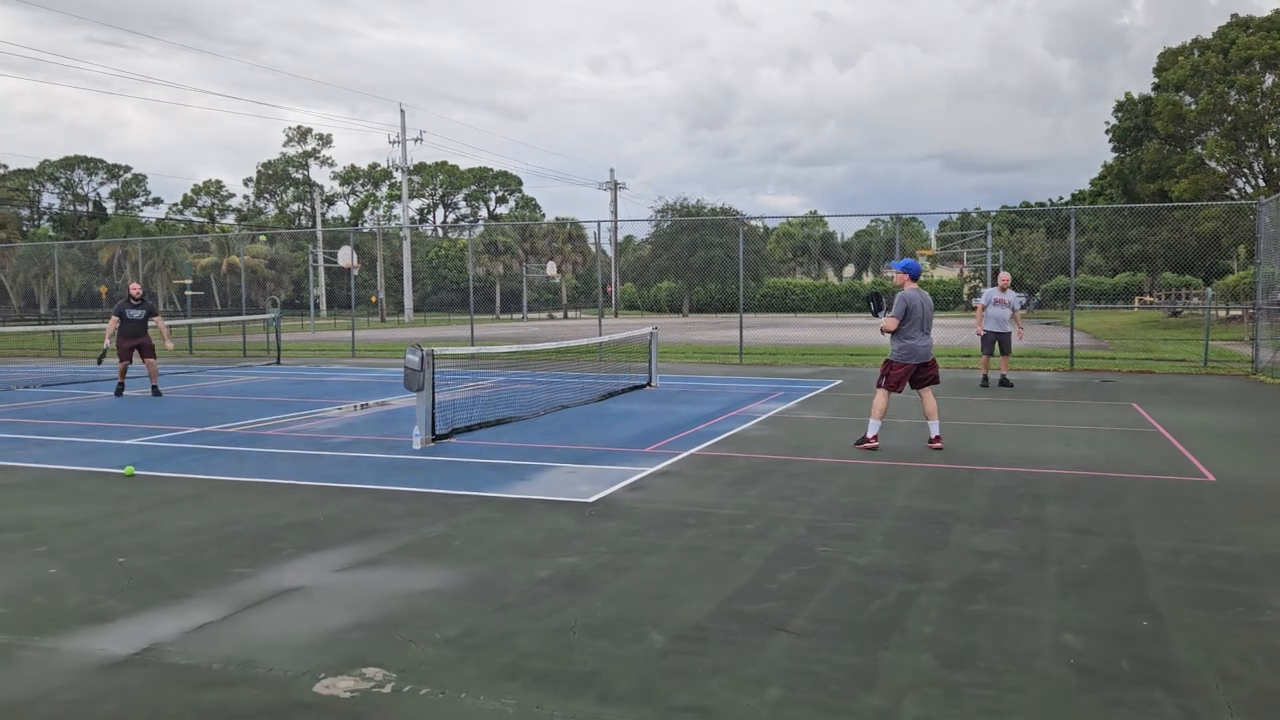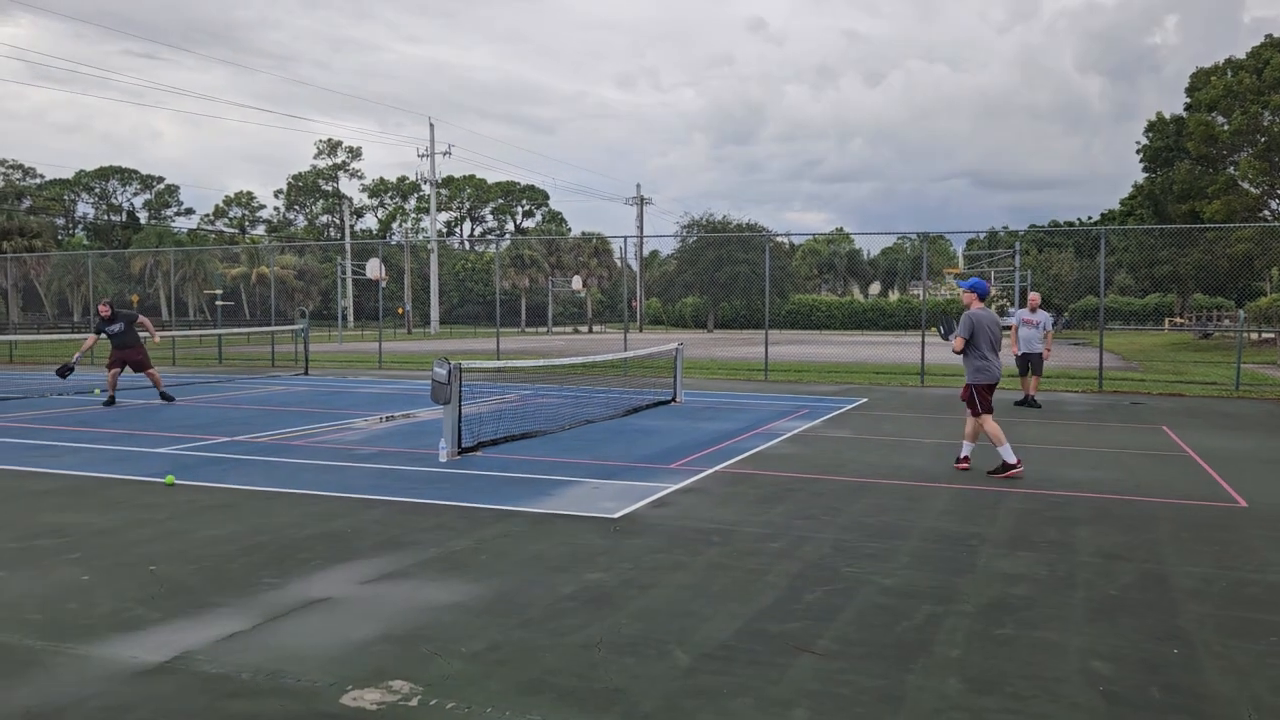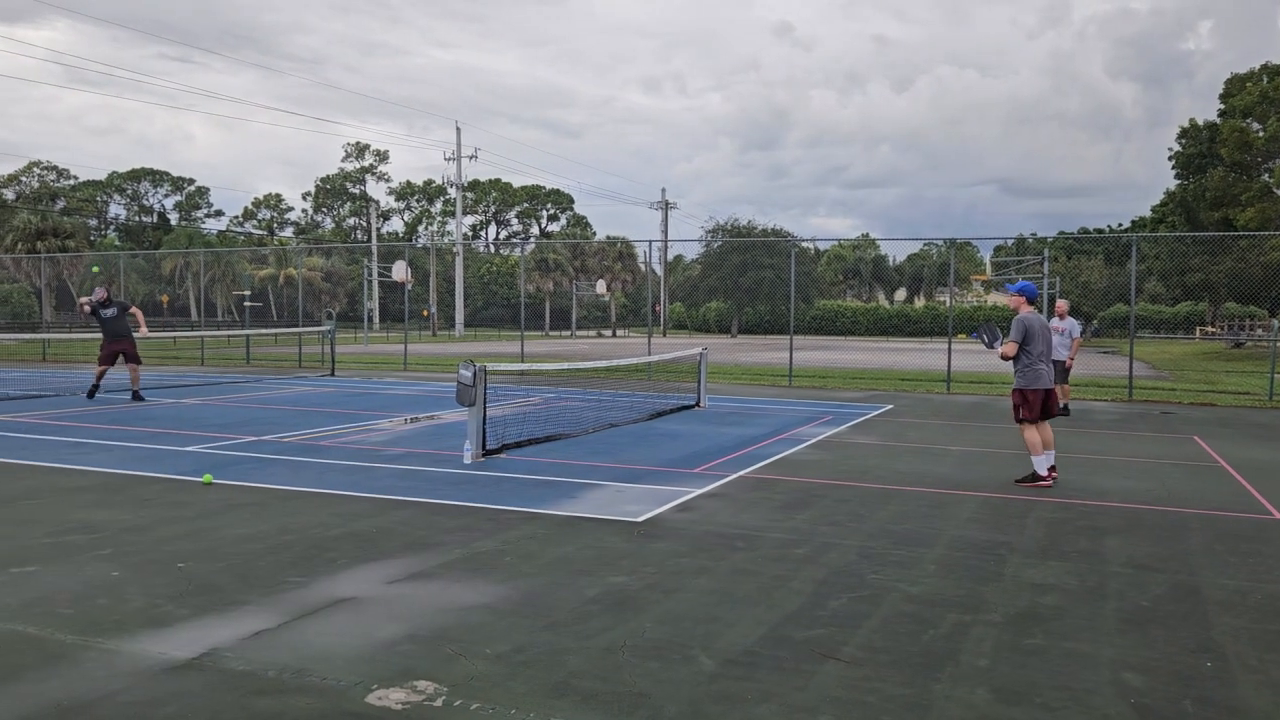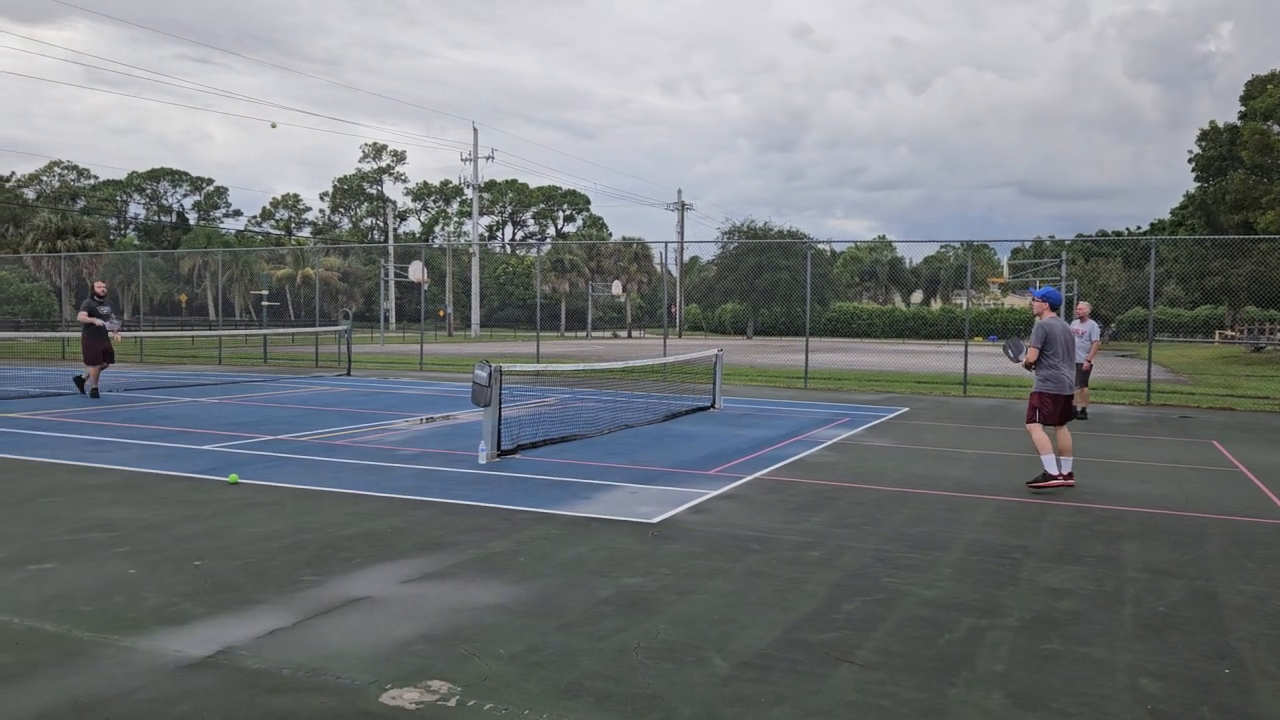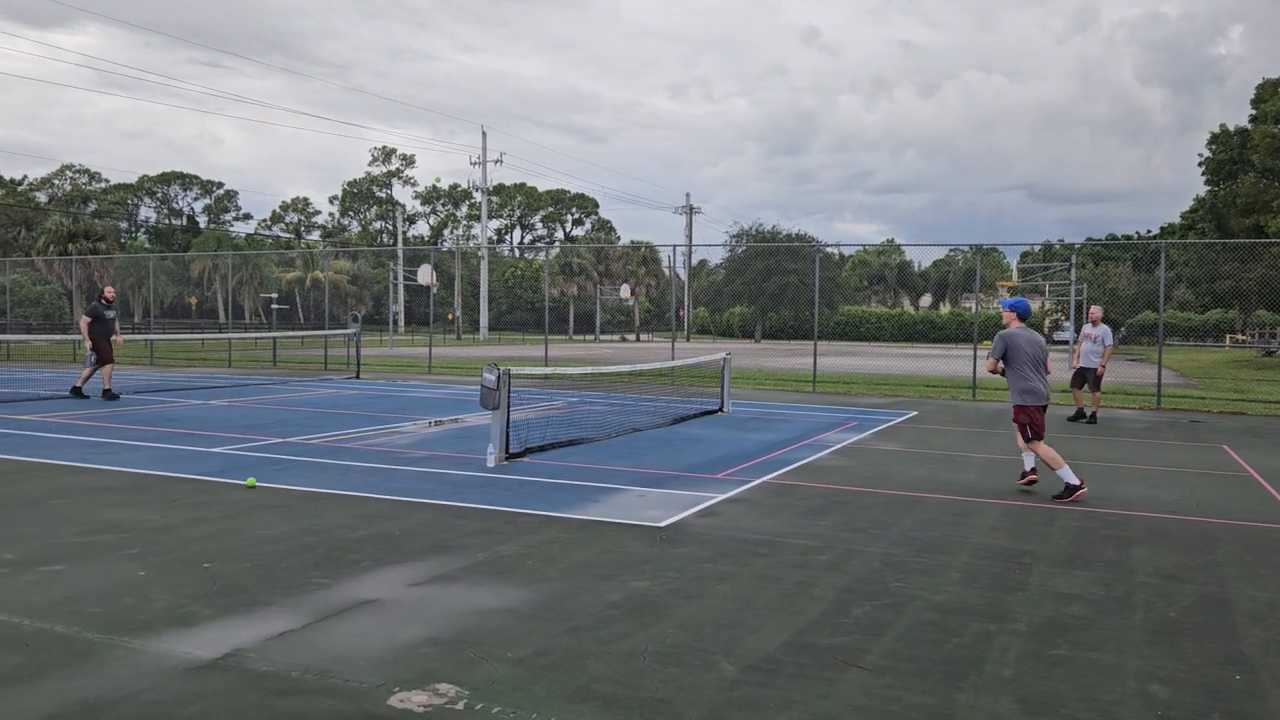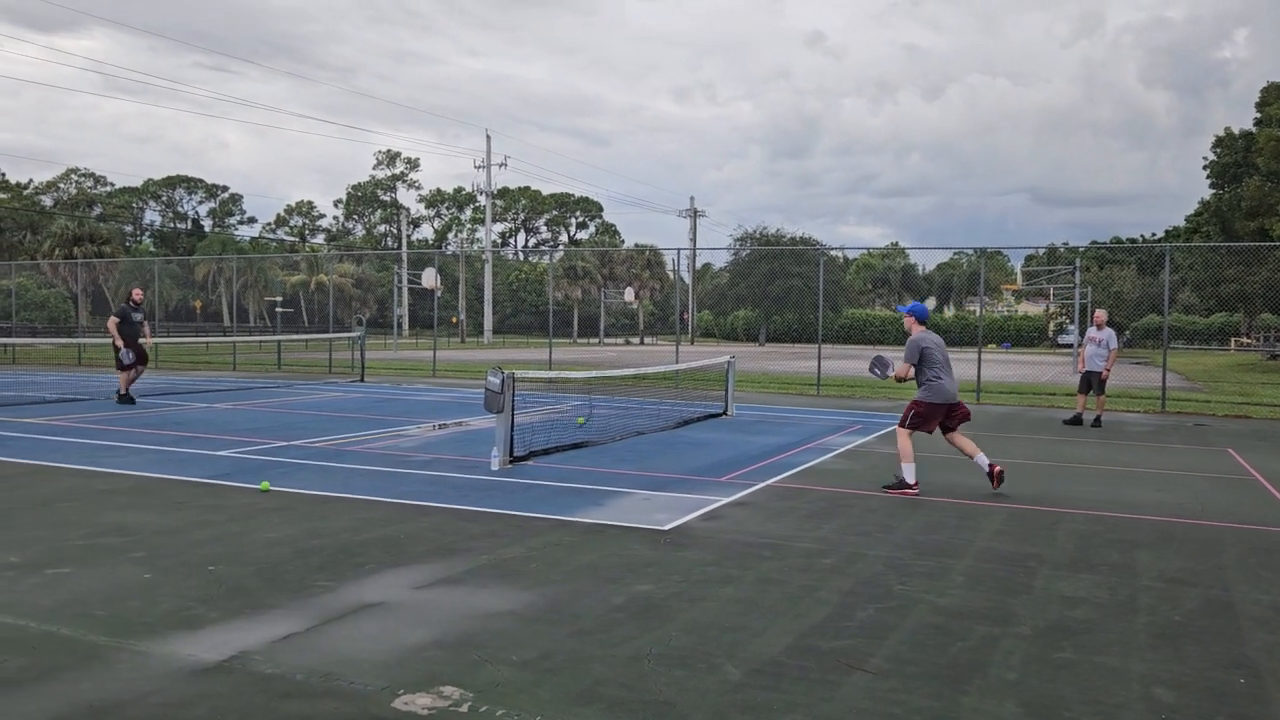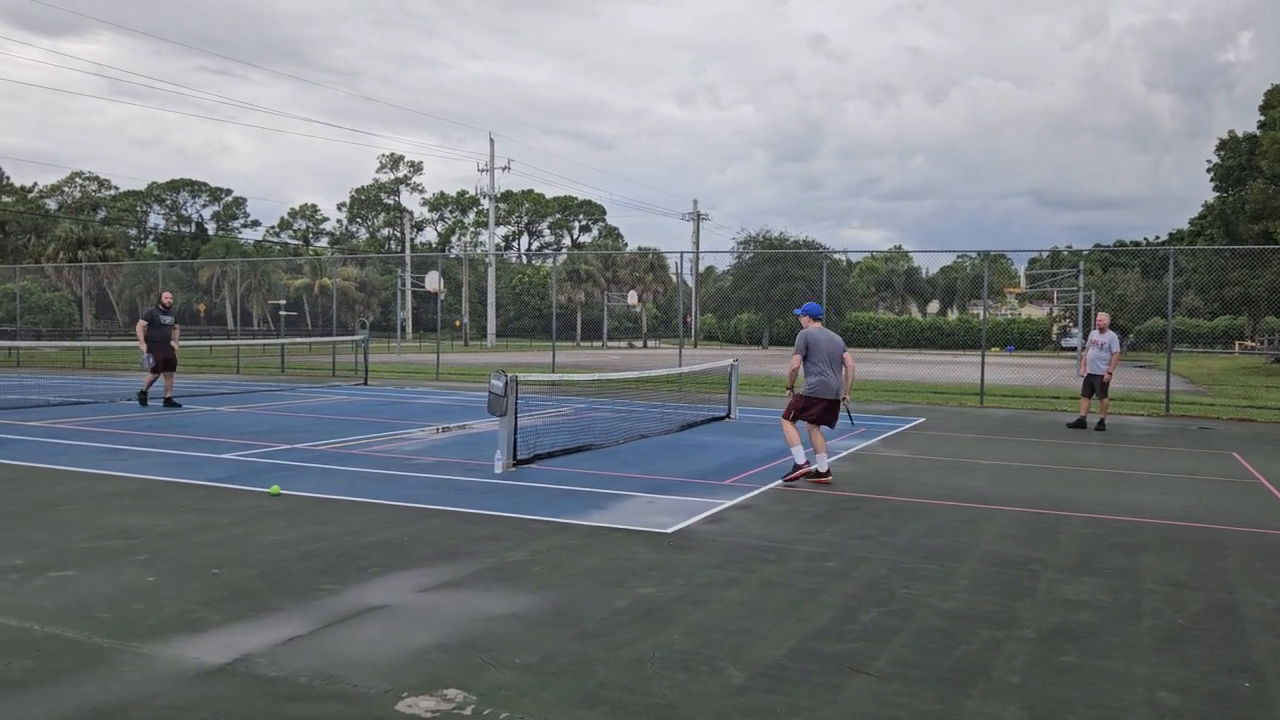
dt=0.5s
person 1, frame 1
left shoulder: (904, 296)
right shoulder: (926, 297)
left elbow: (891, 326)
left wrist: (883, 325)
left hip: (903, 355)
right hip: (924, 353)
left knee: (882, 392)
right knee: (926, 392)
left ankle: (871, 436)
right ankle: (935, 436)
person 1, frame 2
left shoulder: (969, 316)
right shoulder: (994, 317)
left elbow: (957, 347)
left wrist: (954, 345)
left hip: (978, 375)
right hip: (992, 372)
left knee: (984, 419)
right knee: (974, 413)
left ankle: (1011, 461)
right ankle: (964, 456)
person 1, frame 3
left shoulder: (1021, 320)
right shoulder: (1042, 320)
left elbow: (1010, 351)
left wrist: (1001, 352)
right wrist: (1008, 352)
left hip: (1028, 381)
right hip: (1045, 380)
left knee: (1027, 426)
right knee: (1042, 422)
left ankle: (1041, 473)
right ankle: (1050, 467)
person 1, frame 4
left shoulder: (1042, 326)
right shoulder: (1066, 326)
left elbow: (1031, 358)
left wrist: (1026, 363)
right wrist: (1037, 363)
left hip: (1048, 385)
right hip: (1066, 384)
left knee: (1034, 426)
right knee: (1061, 427)
left ankle: (1052, 473)
right ankle: (1067, 473)
person 1, frame 5
left shoulder: (1004, 336)
right shoulder: (1038, 338)
left elbow: (991, 367)
right elbow: (1048, 369)
left wrist: (1000, 369)
left hip: (1025, 397)
right hip: (1042, 395)
left knee: (1036, 443)
right knee: (1022, 432)
left ankle: (1074, 484)
right ankle: (1030, 470)
person 1, frame 6
left shoulder: (915, 341)
right shoulder: (935, 338)
left elbow: (902, 372)
left wrist: (898, 376)
right wrist: (908, 375)
left hip: (931, 396)
right hip: (949, 394)
left knee: (903, 432)
right knee: (953, 436)
left ankle: (909, 482)
right ankle: (991, 468)
person 1, frame 7
left shoulder: (805, 334)
right shoulder: (836, 338)
left elbow: (794, 366)
right elbow: (850, 366)
left wrist: (789, 387)
right wrist: (845, 392)
left hip: (815, 391)
right hip: (833, 391)
left knee: (787, 422)
right knee: (813, 427)
left ankle: (801, 463)
right ankle: (823, 471)
